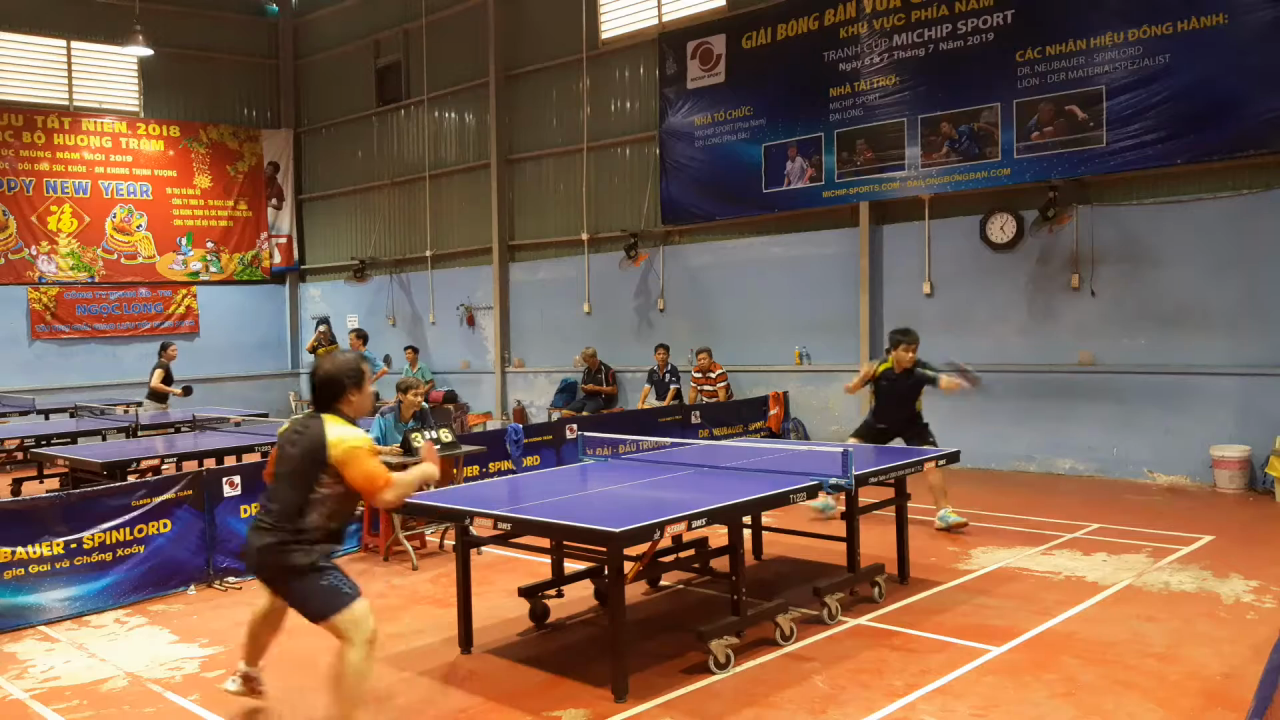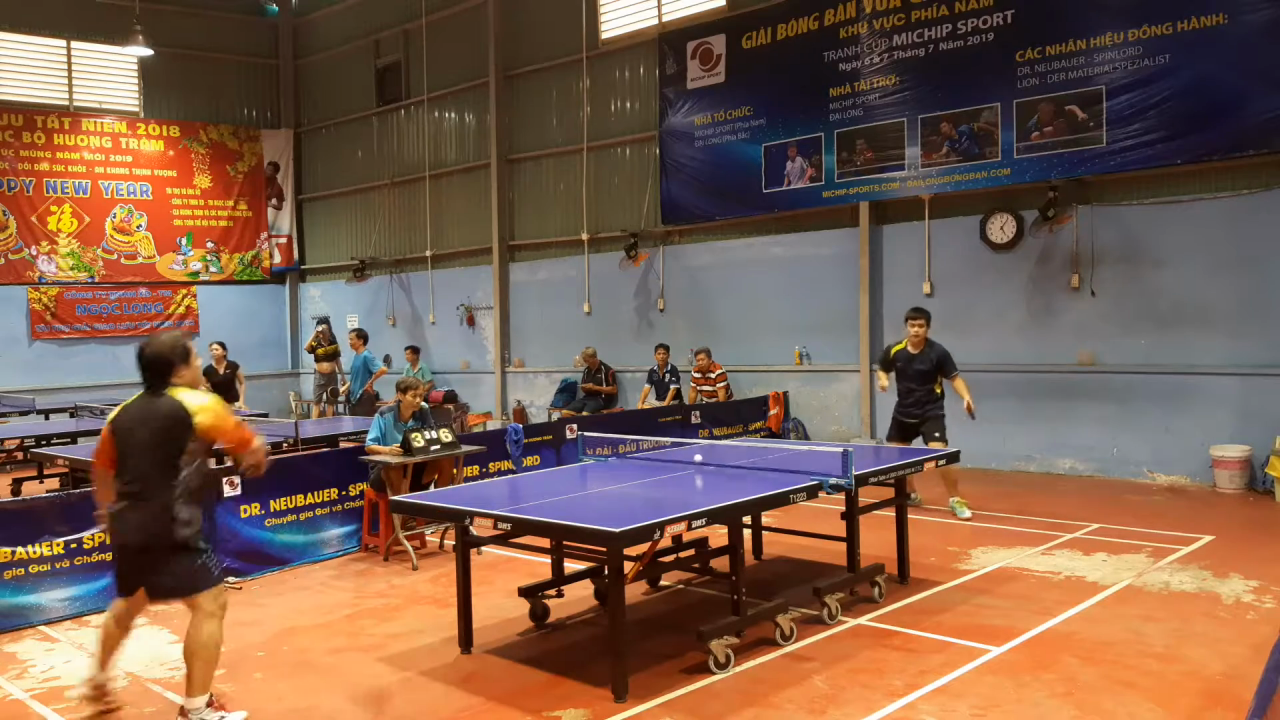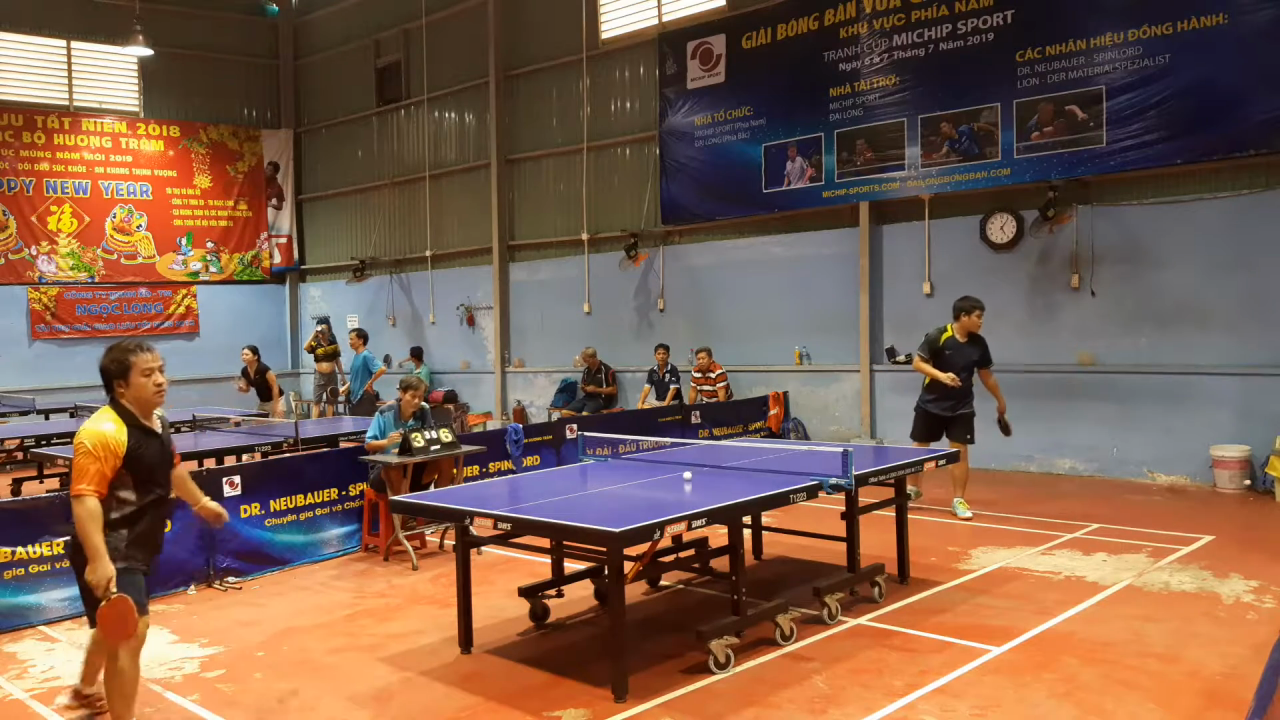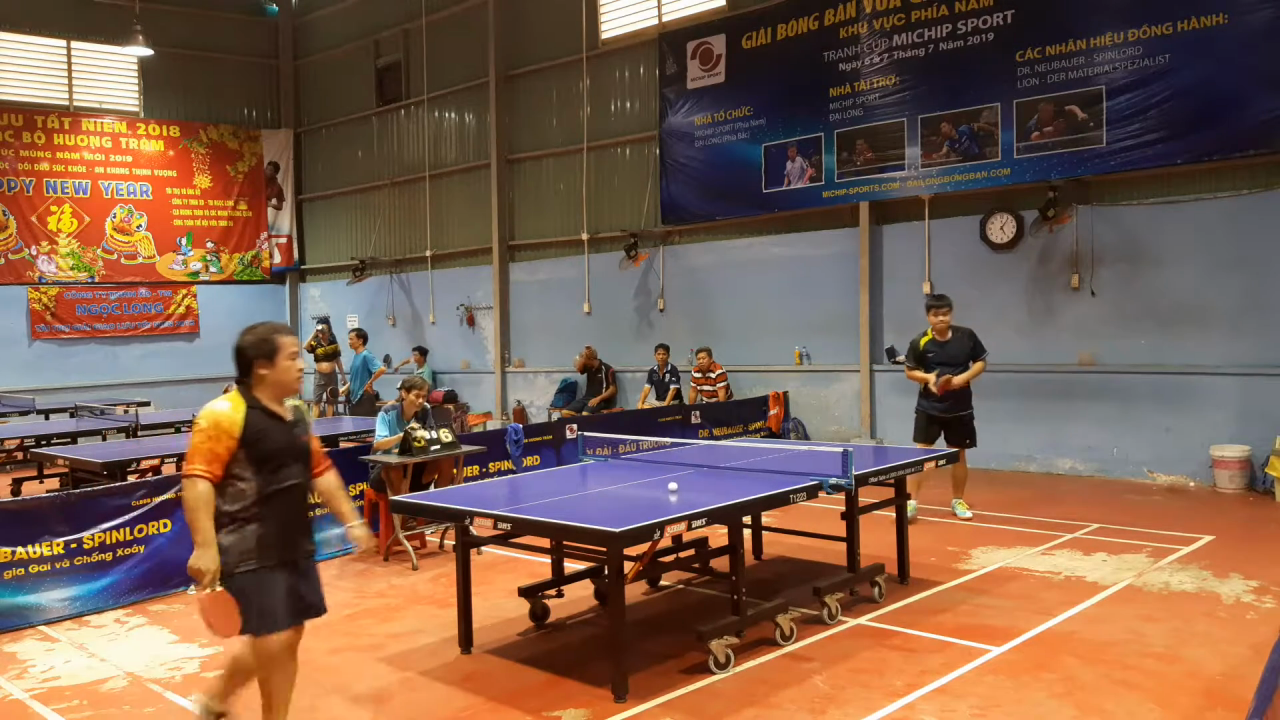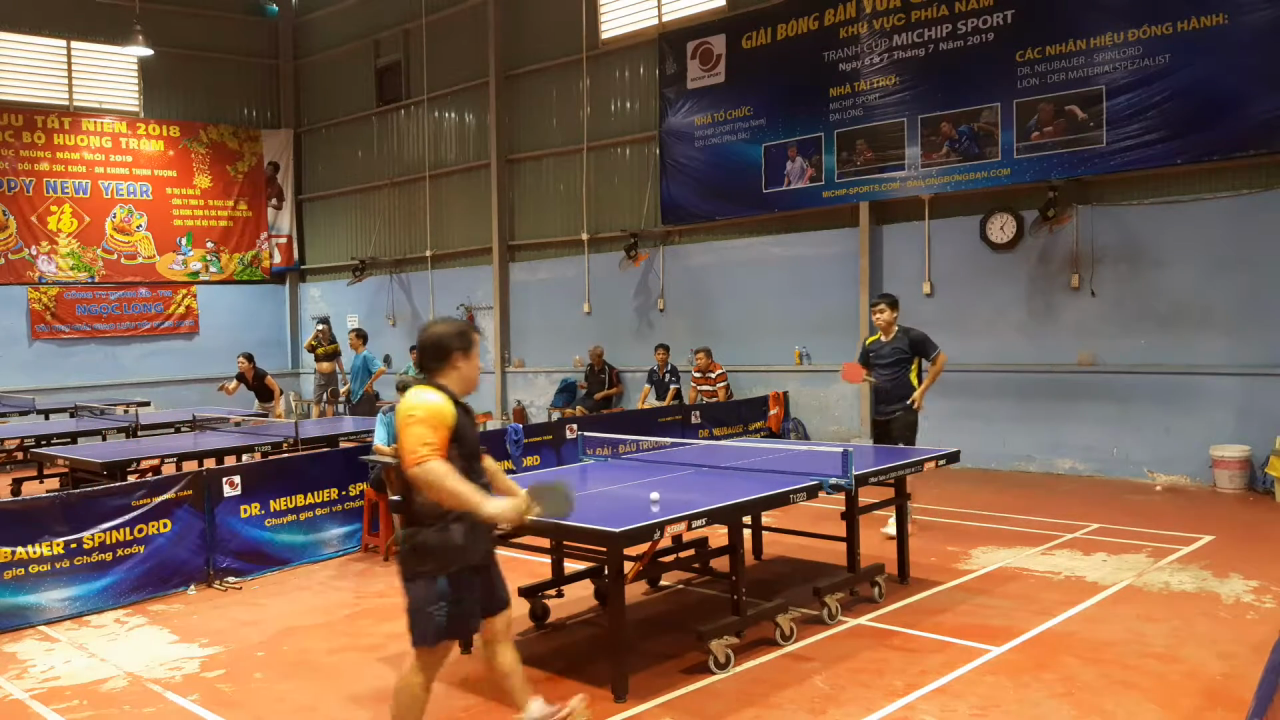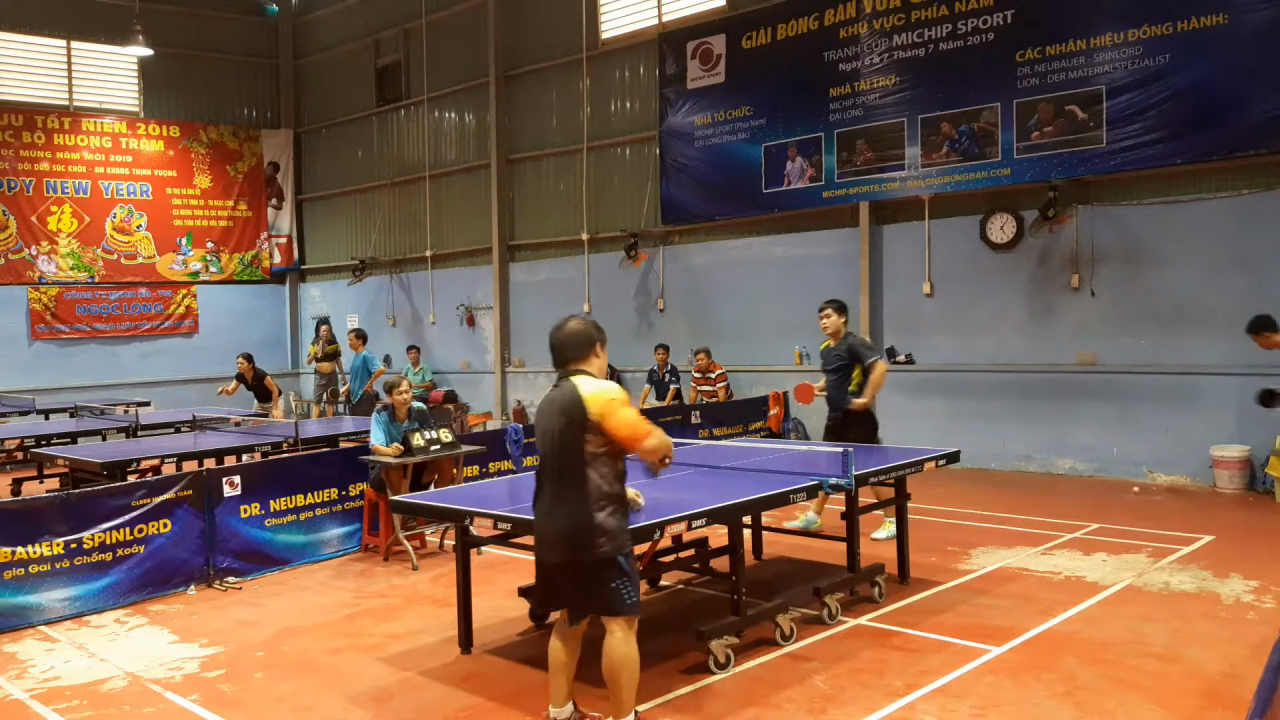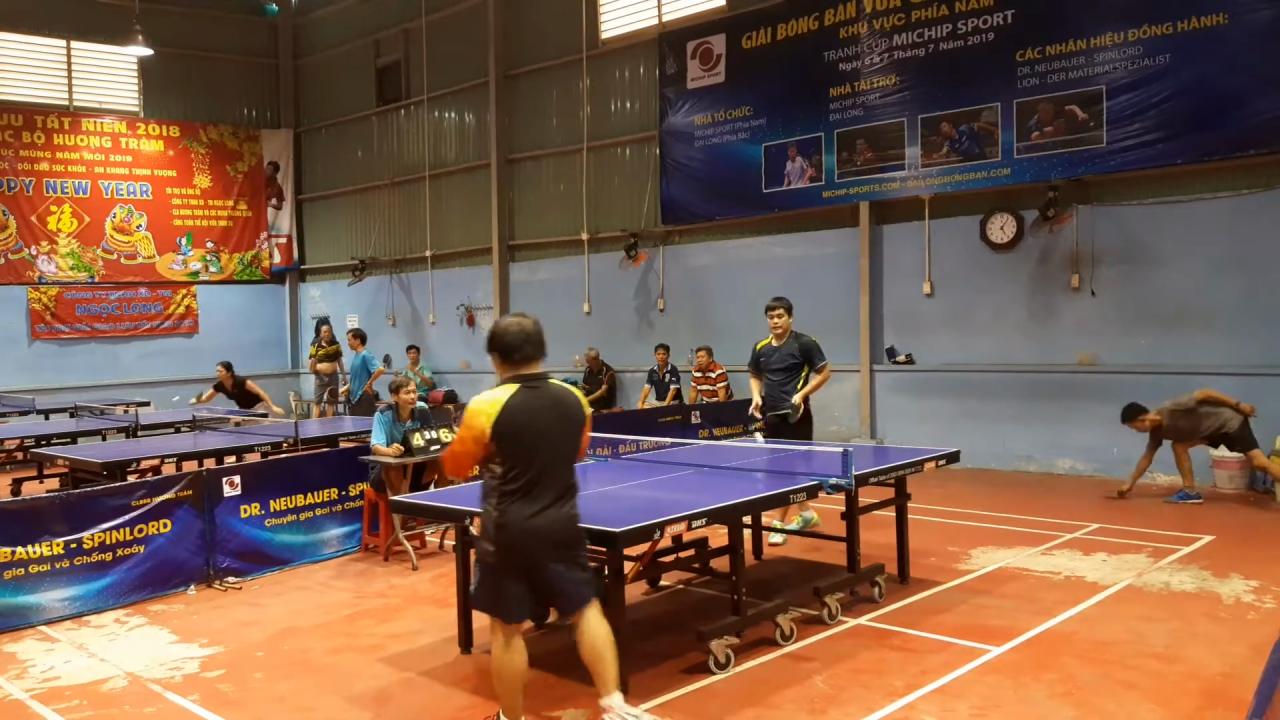
dt=0.7s
person 1, frame 1
left shoulder: (295, 428)
right shoulder: (349, 440)
right elbow: (386, 494)
right wrist: (425, 473)
left hip: (264, 543)
right hip: (297, 553)
left knee: (278, 601)
right knee: (360, 633)
left ankle: (246, 674)
person 1, frame 2
left shoulder: (123, 413)
right shoulder: (199, 405)
left elbow: (102, 467)
right elbow: (253, 450)
left wrist: (106, 505)
right wrist: (256, 456)
left hip: (130, 526)
right hip: (172, 529)
left knee: (128, 602)
right knee: (210, 607)
left ankle: (98, 683)
person 1, frame 3
left shoulder: (154, 420)
right shoulder: (103, 431)
left elbow: (170, 469)
right elbow: (84, 497)
left wrist: (201, 503)
right wrist: (99, 558)
left hip: (138, 544)
right hip: (112, 550)
right knee: (133, 631)
person 1, frame 4
left shoulder: (297, 413)
right shoulder: (225, 414)
left elbow: (320, 471)
right elbow: (197, 480)
left wrist: (351, 519)
right wrist: (205, 546)
left hip: (295, 547)
right hip: (250, 551)
left knee: (287, 641)
right knee: (272, 642)
person 1, frame 5
left shoulder: (451, 406)
right shoulder: (425, 405)
left elbow: (477, 462)
right elbow: (423, 469)
left wrist: (519, 495)
right wrist: (485, 505)
left hip: (470, 549)
right hip: (440, 553)
left knee: (500, 628)
right knee: (431, 654)
person 1, frame 6
left shoulder: (550, 401)
right shoulder: (600, 393)
right elbow: (654, 446)
left wrist: (618, 487)
right wrist: (653, 452)
left hip: (550, 531)
right hip: (593, 533)
left knee: (569, 620)
right knee: (620, 623)
person 1, frame 7
left shoulder: (486, 406)
right shoulder: (574, 401)
left elbow: (454, 467)
left wrist: (477, 448)
left hip: (507, 534)
right hip: (560, 529)
left knee: (506, 629)
right knee: (587, 612)
person 2, frame 1
left shoulder: (921, 369)
right shoulder: (878, 368)
left elbow: (943, 383)
right elbow: (850, 390)
left wrist: (955, 382)
right wrist: (863, 377)
left hip: (911, 423)
right hip: (879, 422)
left ankle: (943, 512)
right ankle: (829, 501)
person 2, frame 2
left shoulder: (938, 352)
right shoulder: (894, 351)
left elbow: (954, 378)
right elbow: (882, 370)
left wrist: (966, 397)
right wrist: (882, 380)
left hip: (931, 411)
right hip: (903, 412)
left ankle: (955, 500)
right ankle: (911, 494)
person 2, frame 3
left shoulder: (979, 343)
right shoulder: (937, 337)
left elbow: (985, 373)
right elbow: (917, 362)
left wrist: (1000, 400)
right wrist: (941, 375)
left hip: (962, 407)
right hip: (931, 404)
left knee: (960, 452)
right knee: (919, 449)
left ankle: (959, 501)
right ankle: (913, 488)
person 2, frame 4
left shoulder: (967, 336)
right shoulder: (920, 343)
left elbow: (981, 362)
right elbow: (910, 371)
left wrist: (964, 377)
right wrist: (927, 378)
left hip: (960, 408)
right hip: (928, 408)
left knee: (958, 455)
left ankle: (958, 501)
right ankle: (910, 503)
person 2, frame 5
left shoulder: (912, 337)
right shoulder: (870, 343)
left elbow: (939, 360)
right elbow: (863, 371)
left wrist: (922, 390)
left hip: (904, 409)
right hip: (879, 411)
person 2, frame 6
left shoulder: (855, 343)
right shoulder: (825, 348)
left elbow: (880, 367)
left wrist: (868, 398)
right wrist: (818, 388)
left hip: (857, 418)
right hip: (835, 418)
left ankle: (891, 519)
right ankle: (813, 517)
person 2, frame 7
left shoulder: (804, 343)
right shoulder: (760, 348)
left elbow: (824, 372)
right elbow: (755, 376)
left wrist: (802, 394)
right wrist: (757, 396)
left hip: (796, 416)
right hip: (772, 415)
left ankle: (780, 523)
right ankle: (807, 514)
